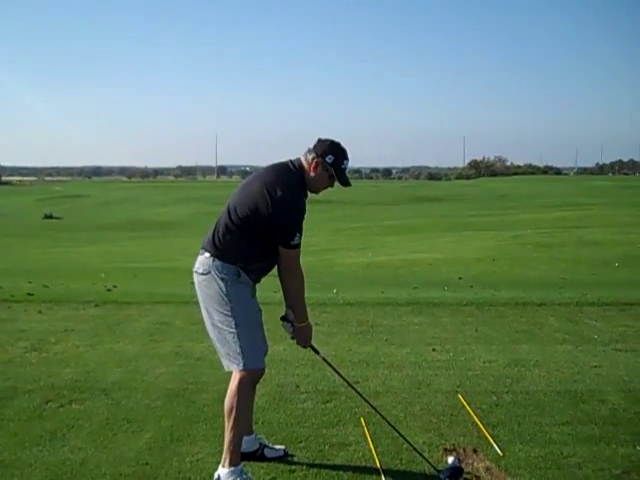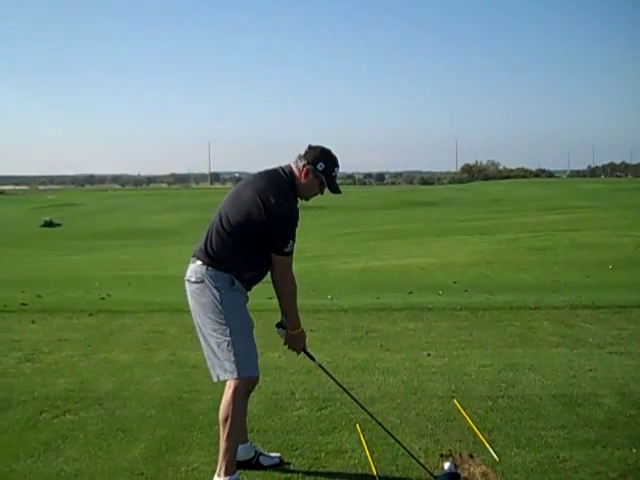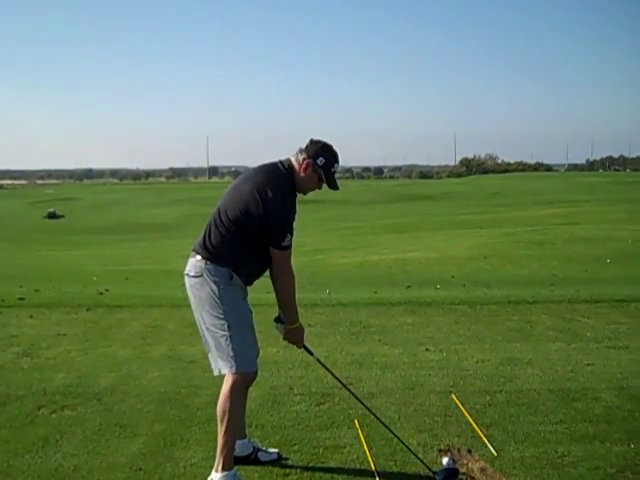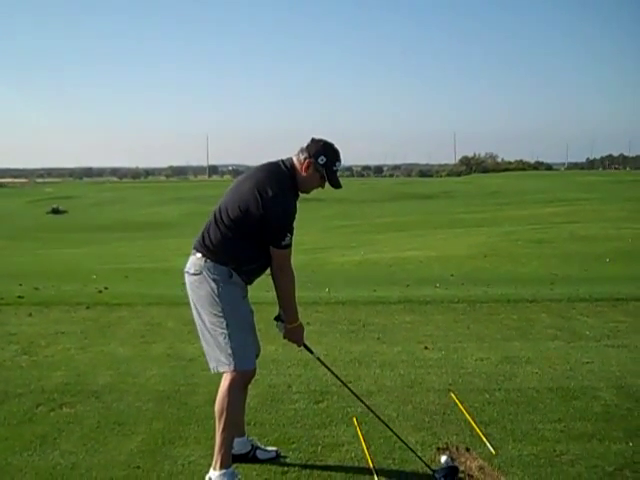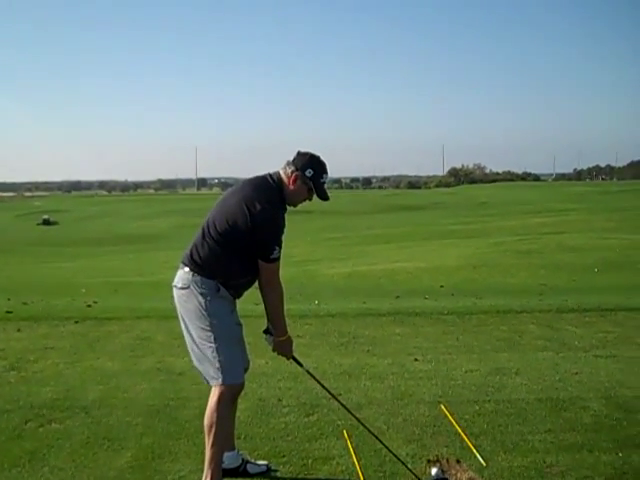
dt=1s
person 1, frame 1
left shoulder: (280, 177)
right shoulder: (288, 194)
left elbow: (282, 259)
right elbow: (290, 268)
left wrist: (290, 309)
right wrist: (302, 321)
left hip: (229, 272)
right hip: (224, 275)
left knee: (251, 363)
right knee: (248, 369)
left ankle: (247, 442)
person 1, frame 2
left shoulder: (270, 183)
right shoulder: (282, 203)
left elbow: (274, 267)
right elbow: (283, 275)
left wrist: (287, 319)
right wrist: (295, 327)
left hip: (218, 279)
right hip: (216, 283)
left knee: (243, 372)
right knee: (242, 377)
left ankle: (242, 449)
person 1, frame 3
left shoulder: (270, 176)
right shoulder: (279, 194)
left elbow: (272, 260)
right elbow: (282, 269)
left wrist: (284, 313)
right wrist: (293, 321)
left hip: (217, 273)
right hip: (216, 277)
left knee: (243, 366)
right knee: (240, 371)
left ankle: (239, 445)
person 1, frame 4
left shoulder: (271, 176)
right shoulder: (279, 194)
right elbow: (281, 268)
right wrist: (292, 320)
left hip: (219, 272)
right hip: (216, 275)
left knee: (244, 363)
right knee: (238, 369)
left ankle: (238, 444)
person 1, frame 5
left shoulder: (259, 189)
right shoulder: (267, 209)
right elbow: (269, 281)
right wrist: (281, 333)
left hip: (209, 287)
right hip: (204, 290)
left knee: (233, 377)
right knee: (227, 383)
